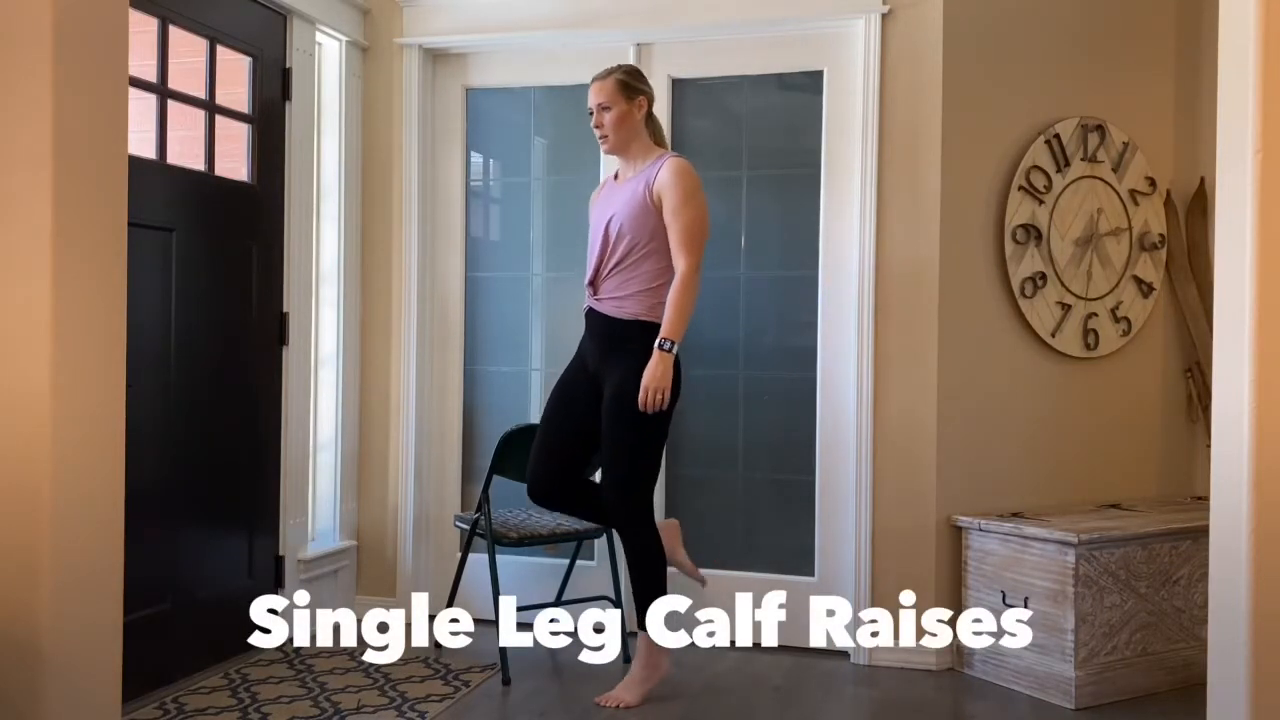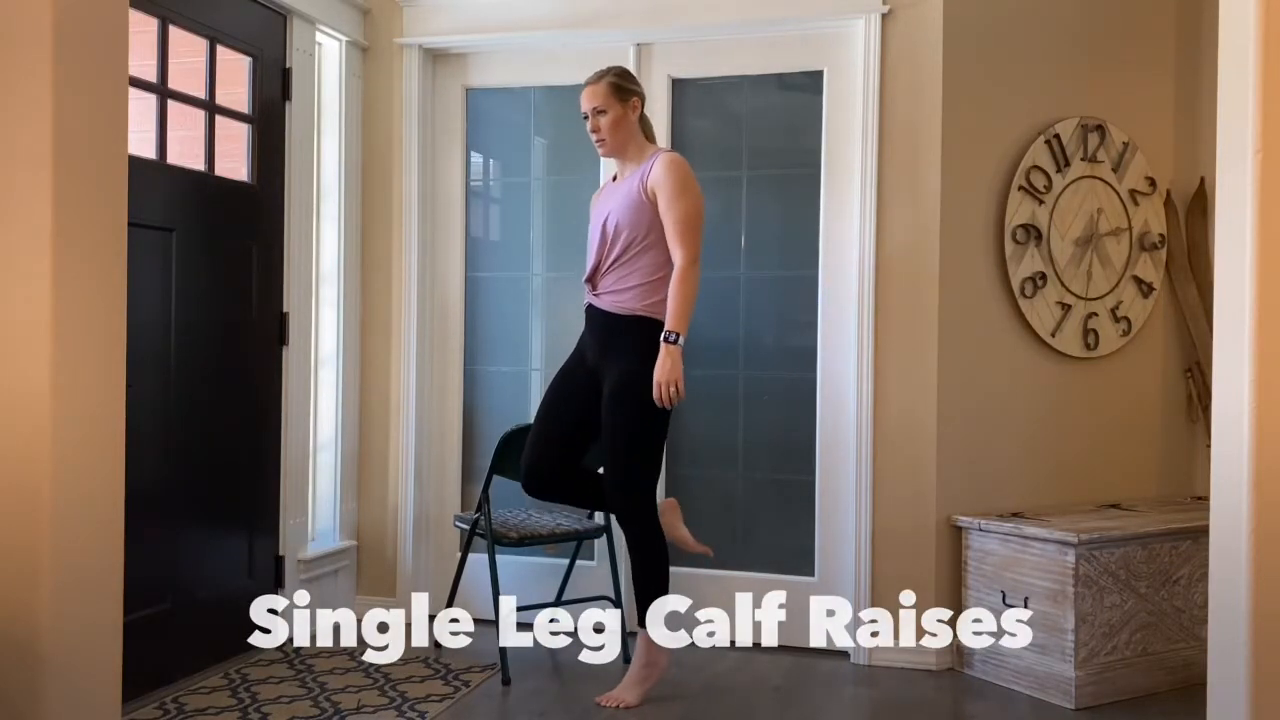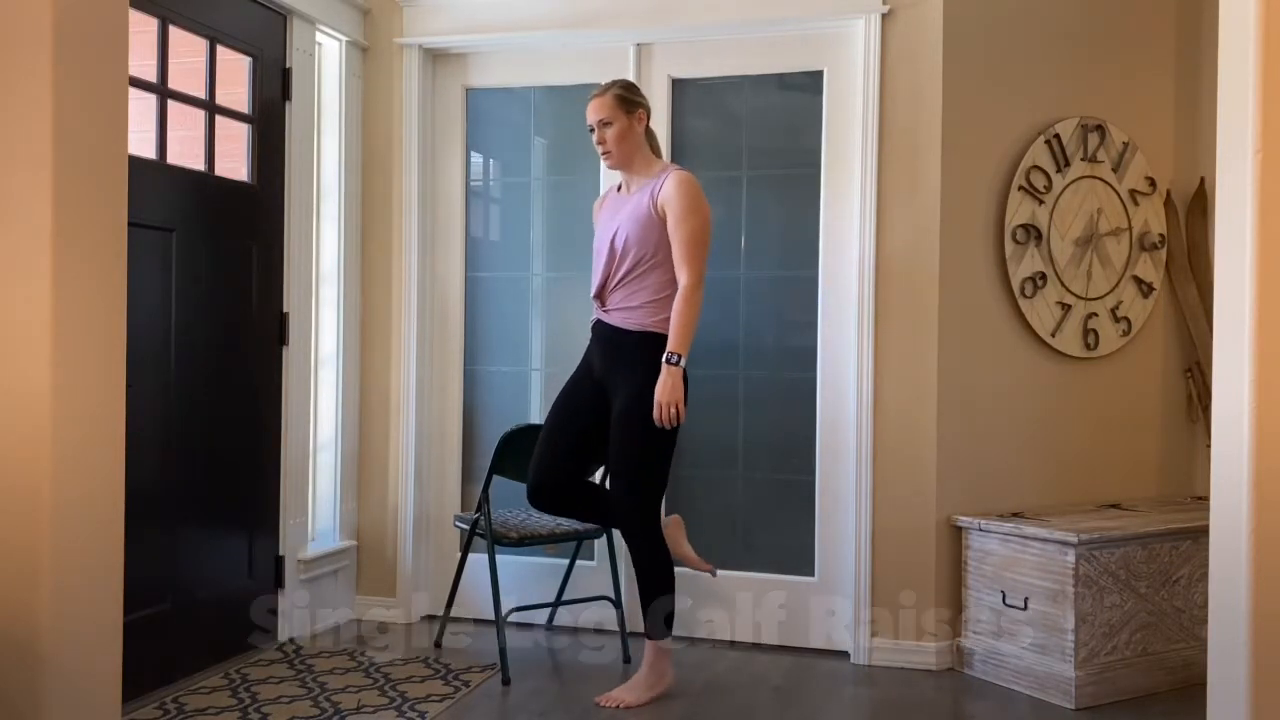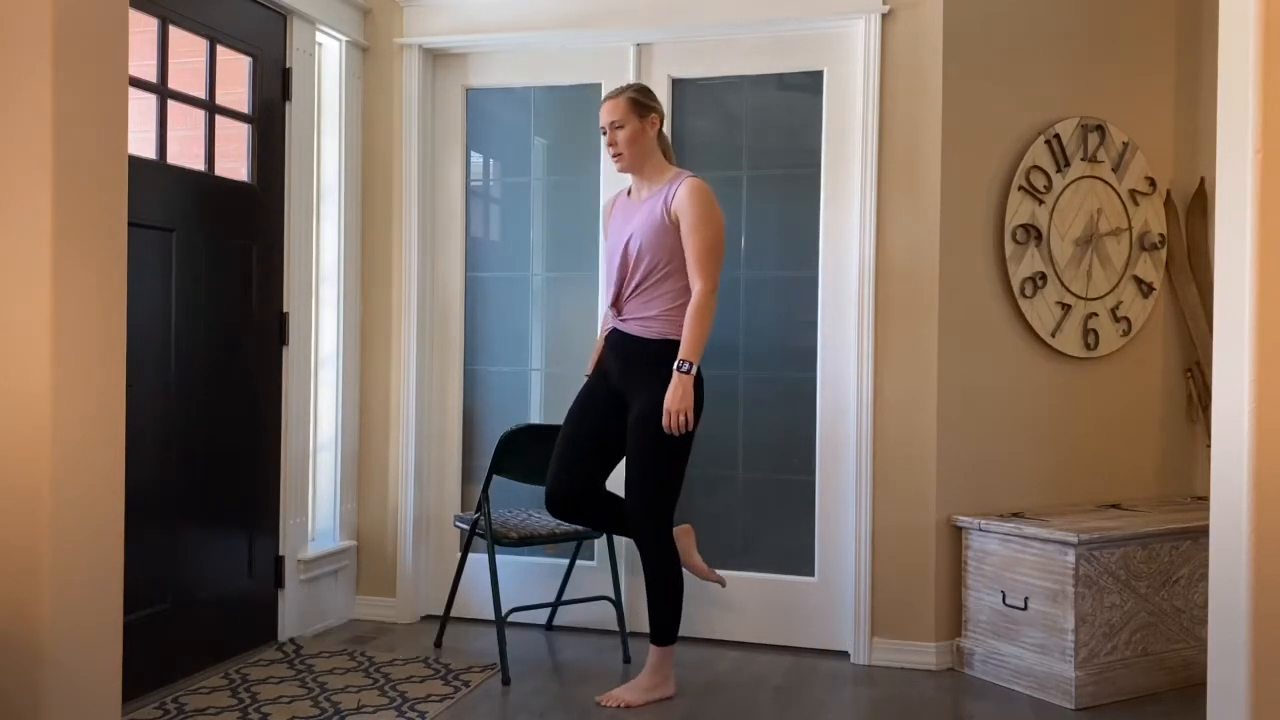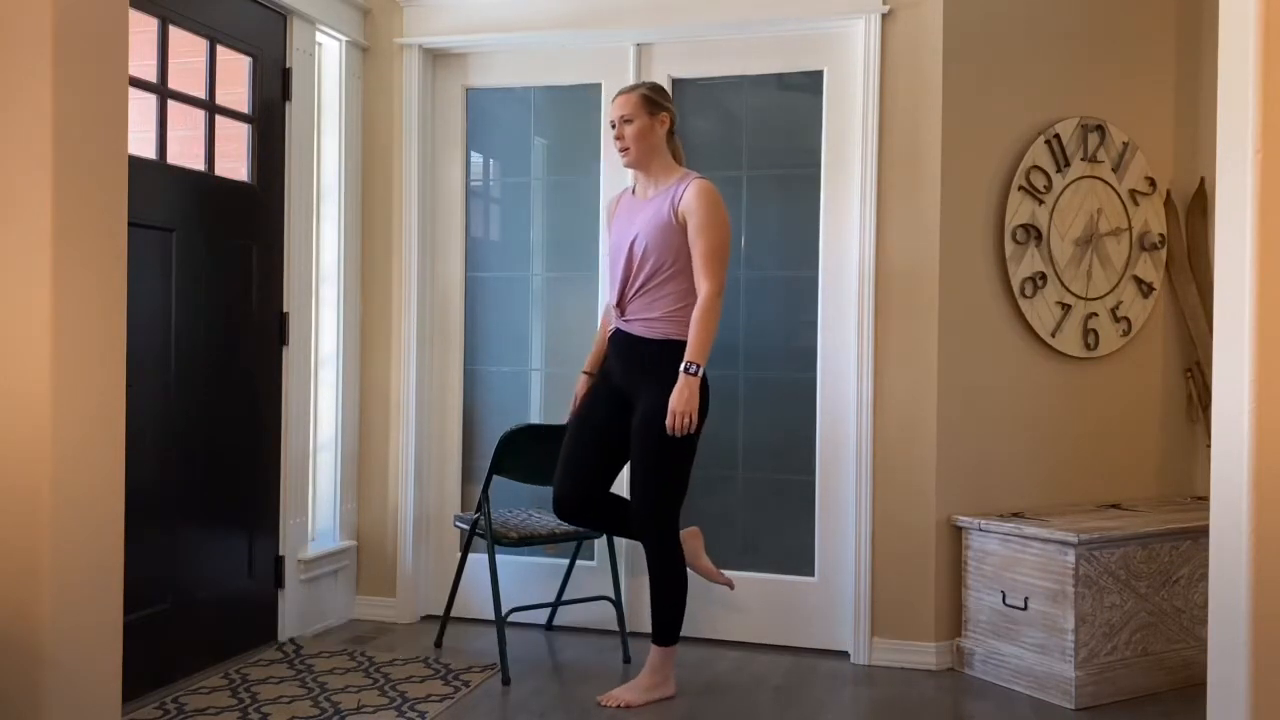
dt=0.3s
person 1, frame 1
left shoulder: (672, 174)
right shoulder: (602, 190)
left elbow: (687, 271)
left wrist: (664, 353)
left hip: (639, 348)
right hip: (593, 346)
left knee: (627, 504)
right knee: (546, 481)
left ankle: (651, 657)
right ankle: (657, 537)
person 1, frame 2
left shoulder: (666, 168)
right shoulder: (603, 192)
left elbow: (686, 262)
left wrist: (671, 344)
left hip: (639, 344)
right hip: (594, 342)
left knee: (629, 499)
right knee: (540, 471)
left ankle: (650, 655)
right ankle: (657, 513)
person 1, frame 3
left shoulder: (676, 187)
right shoulder: (605, 203)
left elbow: (689, 283)
left wrist: (673, 367)
left hip: (646, 360)
right hip: (600, 355)
left knee: (634, 513)
right knee: (547, 485)
left ankle: (657, 665)
right ankle: (661, 531)
person 1, frame 4
left shoulder: (689, 194)
right shoulder: (615, 206)
left elbow: (703, 291)
left wrist: (684, 375)
right wrist: (593, 370)
left hip: (662, 366)
right hip: (616, 363)
left knee: (647, 520)
right knee: (564, 494)
left ankle: (660, 672)
right ankle: (672, 540)
person 1, frame 5
left shoulder: (695, 195)
right shoulder: (618, 205)
left elbow: (709, 294)
left wrist: (690, 378)
right wrist: (589, 371)
left hip: (666, 368)
right hip: (619, 366)
left knee: (651, 520)
right knee: (572, 499)
left ankle: (660, 673)
right ankle: (680, 543)
